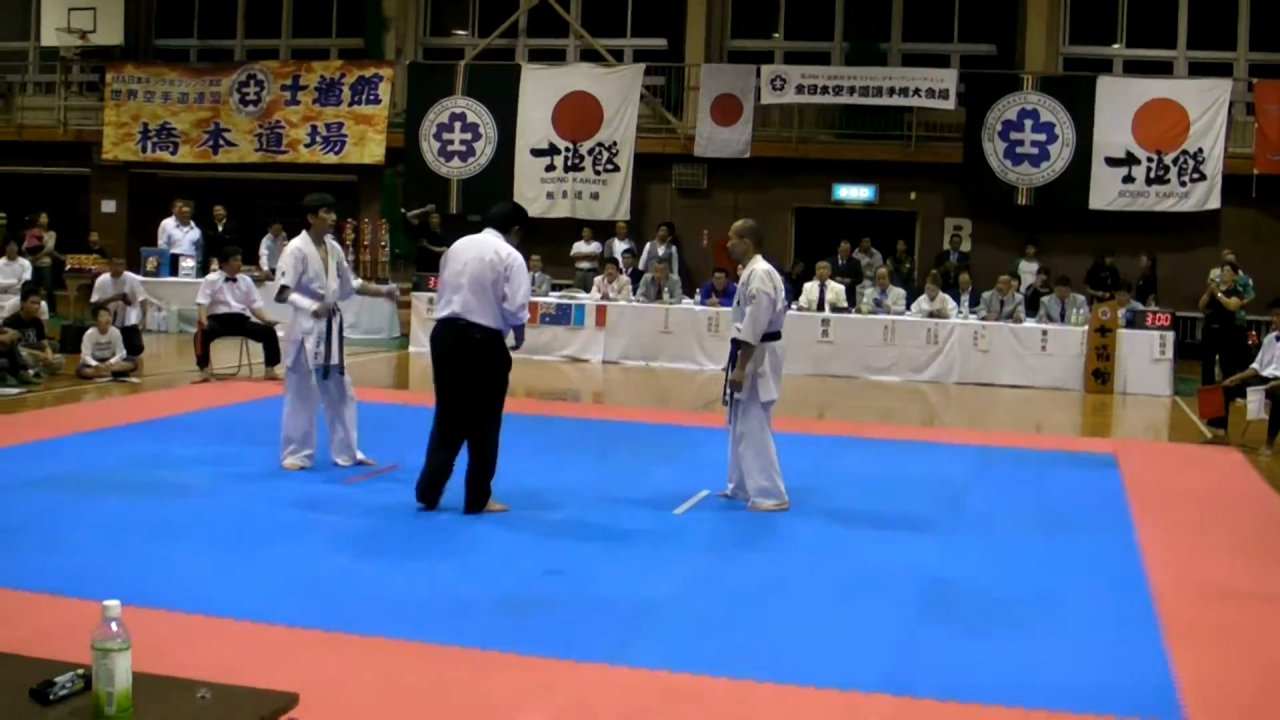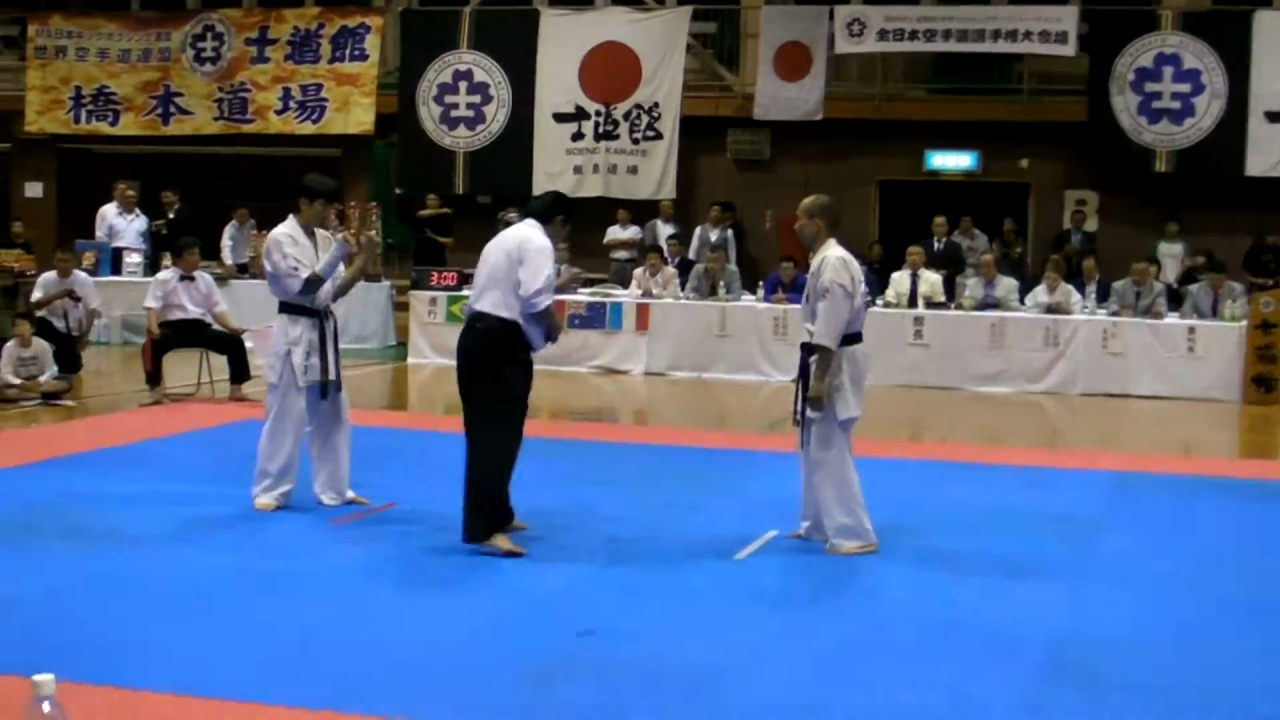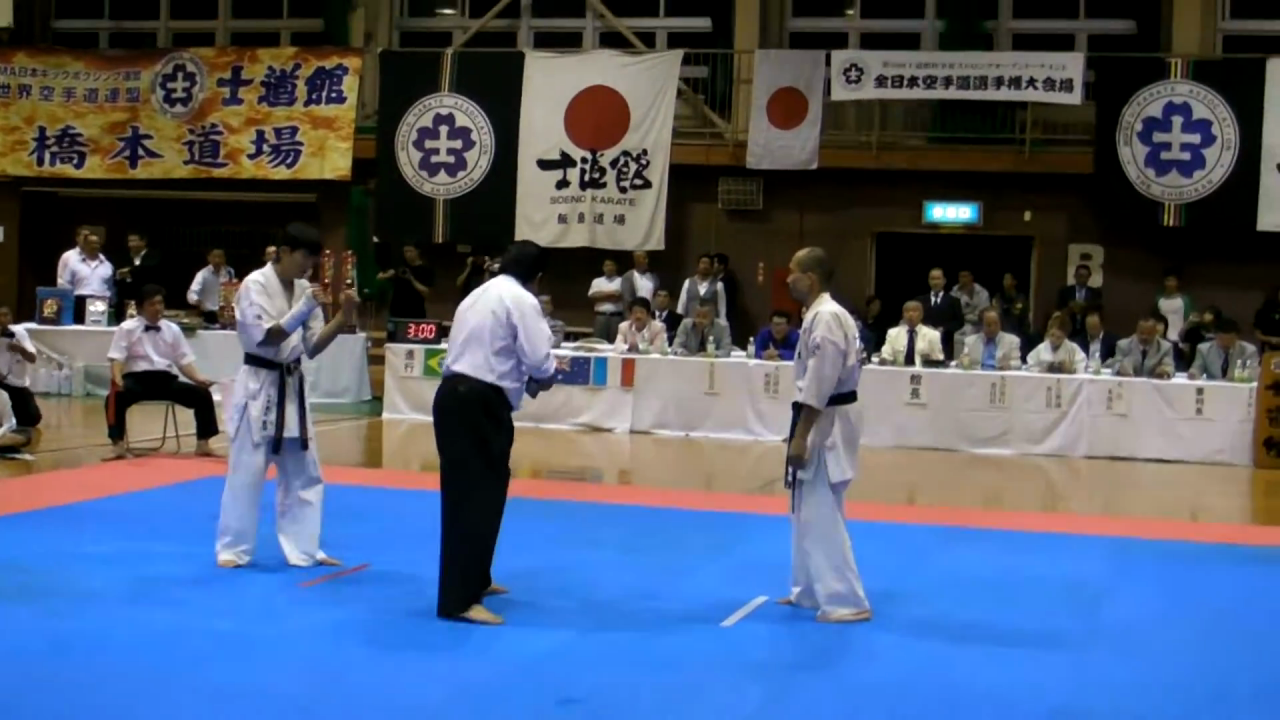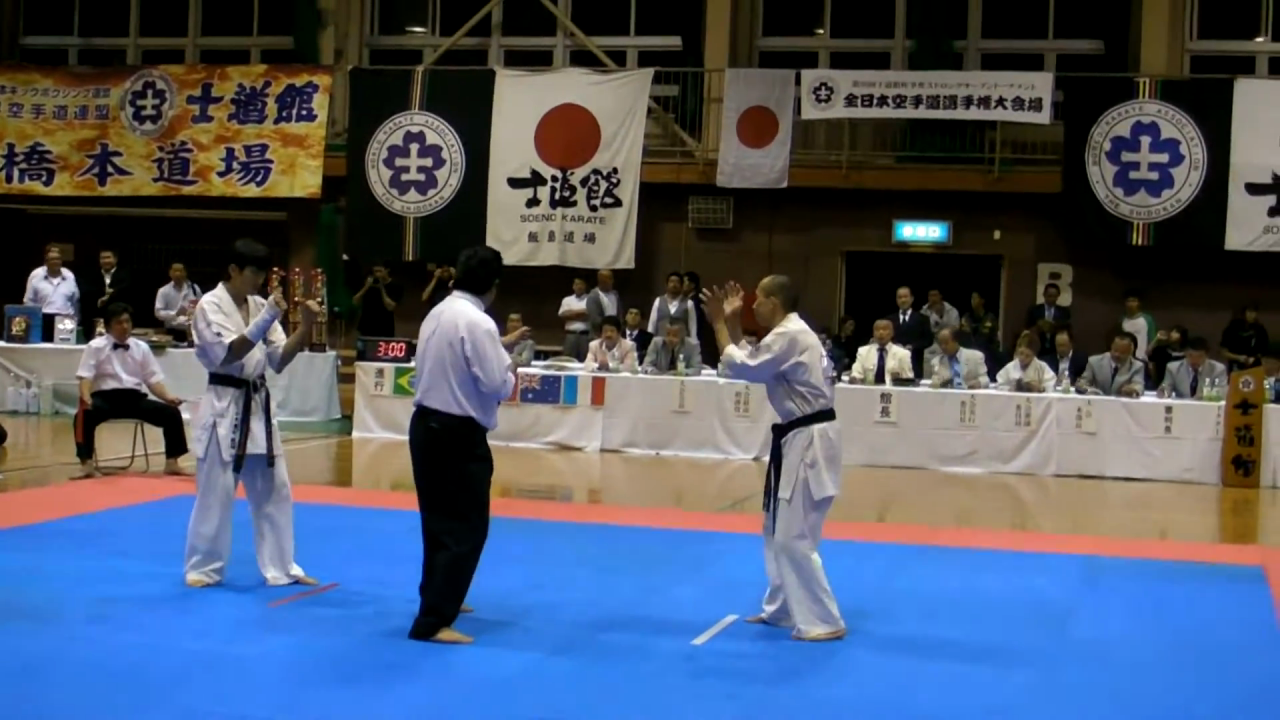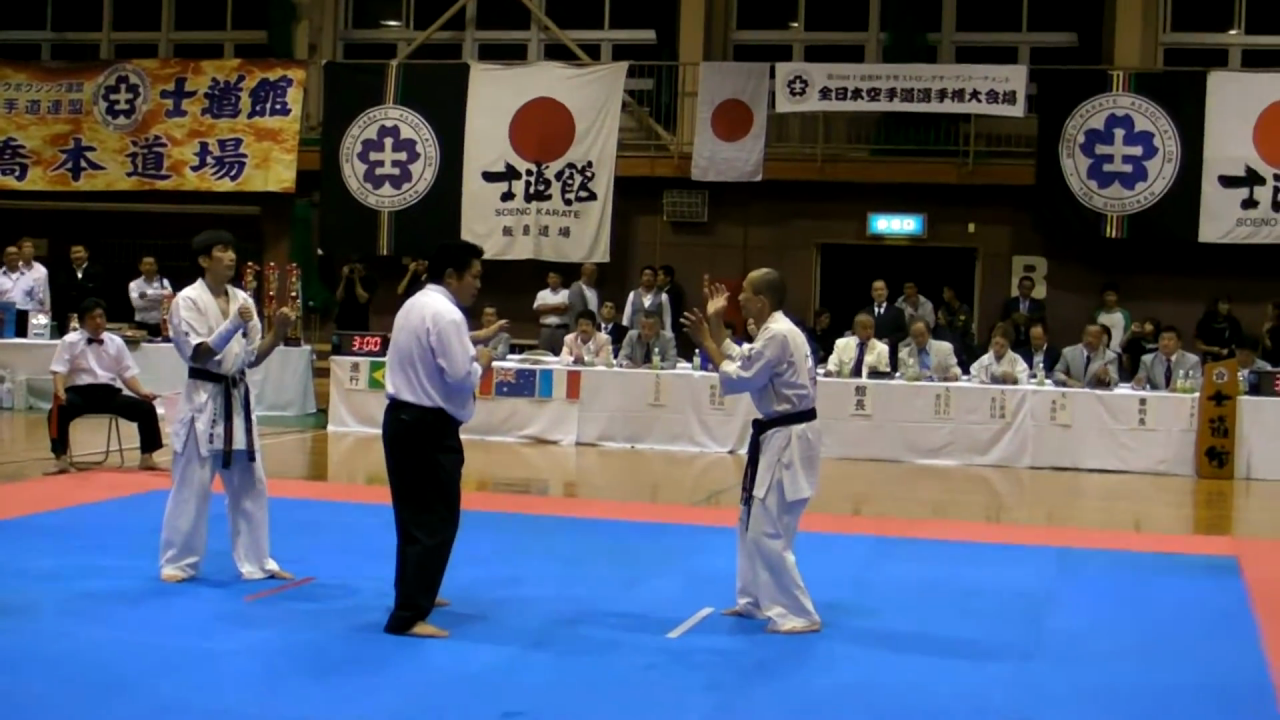
dt=0.7s
person 1, frame 1
left shoulder: (458, 246)
right shoulder: (510, 256)
right elbow: (515, 310)
right wrist: (519, 335)
left hip: (446, 335)
right hip: (482, 344)
left knee: (448, 418)
right knee: (482, 423)
left ankle: (429, 491)
right ankle: (477, 499)
person 1, frame 2
left shoulder: (506, 237)
right shoulder: (537, 242)
right elbow: (534, 298)
left wrist: (554, 287)
right wrist: (553, 324)
left hip: (477, 336)
right hip: (501, 343)
left knee: (486, 430)
right knee: (499, 433)
left ankle: (495, 515)
right ankle: (484, 528)
person 1, frame 3
left shoulder: (478, 295)
right shoulder: (521, 300)
right elbow: (539, 362)
left wrist: (523, 377)
right wrist: (541, 381)
left hip: (453, 396)
right hip: (480, 405)
left knee: (466, 494)
right knee: (479, 498)
left ankle: (473, 579)
right ankle: (459, 599)
person 1, frame 4
left shoulder: (438, 313)
right shoulder: (477, 322)
right elbow: (497, 385)
left wrist: (500, 346)
right wrist: (511, 372)
left hip: (427, 426)
right hip: (456, 434)
left knee: (442, 522)
right knee: (464, 527)
left ankle: (439, 598)
right ankle: (431, 621)
person 1, frame 5
left shoulder: (414, 305)
right shoulder: (445, 313)
right elbow: (461, 375)
left wrist: (471, 348)
right wrist: (482, 362)
left hip: (403, 418)
right hip: (428, 427)
left knee: (416, 514)
right knee: (434, 520)
left ankle: (416, 592)
right ankle: (408, 615)
person 2, frame 1
left shoulder: (759, 273)
right shoulder: (753, 271)
left elbow: (754, 326)
left wrist: (740, 367)
left hip: (756, 357)
right hip: (751, 356)
left knee: (754, 427)
right knee: (741, 425)
person 2, frame 2
left shoulder: (832, 261)
right shoulder: (827, 259)
left elbow: (830, 328)
left wrist: (820, 380)
left hip: (833, 364)
right hip: (826, 362)
left knee: (830, 452)
right knee: (816, 450)
left ankle: (854, 534)
right ankle: (818, 524)
person 2, frame 3
left shoulder: (826, 318)
right shoulder: (821, 314)
left elbow: (818, 386)
left wrist: (799, 435)
right wrist: (800, 433)
left hip: (826, 423)
right hip: (821, 422)
left knee: (822, 515)
right knee: (808, 512)
left ankle: (848, 602)
right ankle: (809, 591)
person 2, frame 4
left shoulder: (789, 336)
right shoulder: (791, 334)
left elbow: (739, 367)
right elbow: (752, 363)
left wrist: (719, 324)
right wrist: (731, 323)
left hip: (810, 442)
right hip: (800, 440)
left knee: (794, 537)
right knee: (777, 531)
left ankle: (823, 622)
right ankle: (781, 609)
person 2, frame 5
left shoulder: (778, 336)
right shoulder: (775, 331)
left elbow: (735, 379)
right elbow: (738, 360)
left wrist: (705, 342)
right wrist: (715, 323)
left hip: (788, 440)
right hip: (778, 437)
left knee: (769, 533)
right knee: (752, 525)
left ankle: (799, 615)
right ankle: (756, 601)
person 3, frame 1
left shoulder: (334, 248)
right shoulder: (296, 248)
left elbow: (348, 286)
right elbow: (281, 292)
left wrist: (382, 292)
right wrist: (309, 307)
left hip: (331, 324)
right hip: (306, 327)
left knee: (341, 393)
right knee: (301, 394)
person 3, frame 2
left shoulder: (324, 239)
right shoulder: (281, 238)
left elbow: (334, 292)
right elbow: (303, 287)
left wrist: (363, 257)
right wrist: (337, 255)
left hip: (323, 332)
right hip: (295, 333)
left knee: (333, 417)
right knee: (286, 417)
left ankle: (334, 489)
right ankle: (269, 491)
person 3, frame 3
left shoulder: (304, 289)
right shoulder: (256, 284)
left elbow: (312, 347)
right elbow: (265, 338)
left wrist: (343, 317)
right wrist: (305, 310)
left hip: (291, 386)
right hip: (258, 386)
left knee: (304, 474)
right knee: (247, 473)
left ankle: (304, 549)
right ankle: (233, 548)
person 3, frame 4
left shoulder: (260, 306)
right shoulder: (210, 305)
left elbow: (279, 360)
right elbow: (229, 352)
left wrist: (305, 326)
right wrist: (268, 318)
left hip: (258, 404)
right hip: (224, 406)
left knee: (274, 491)
right knee: (215, 493)
left ankle: (281, 567)
right ankle: (202, 568)
person 3, frame 5
left shoulder: (242, 299)
right shoulder: (188, 300)
left elbow: (252, 357)
right elbow: (198, 354)
left wrist: (278, 333)
right wrist: (233, 324)
left hip: (237, 399)
right hip: (203, 400)
left knee: (251, 485)
right knee: (191, 487)
left ankle: (257, 561)
right ankle: (177, 563)
